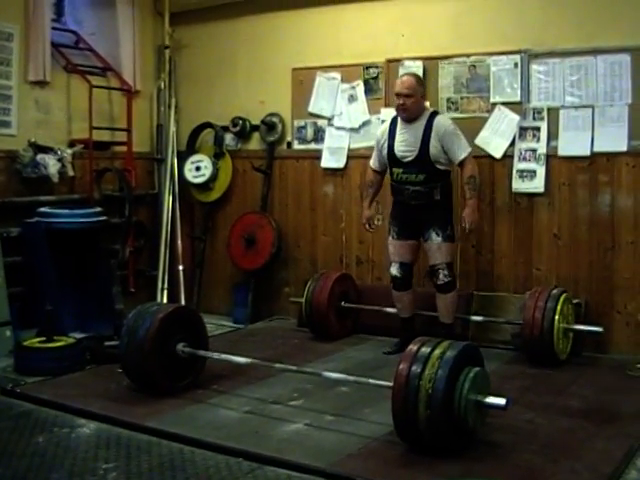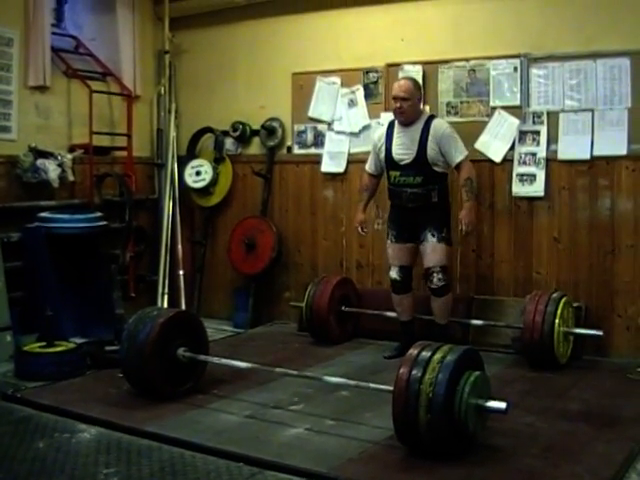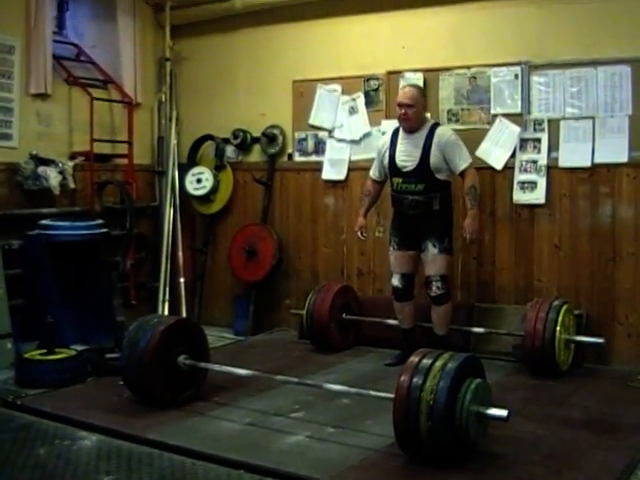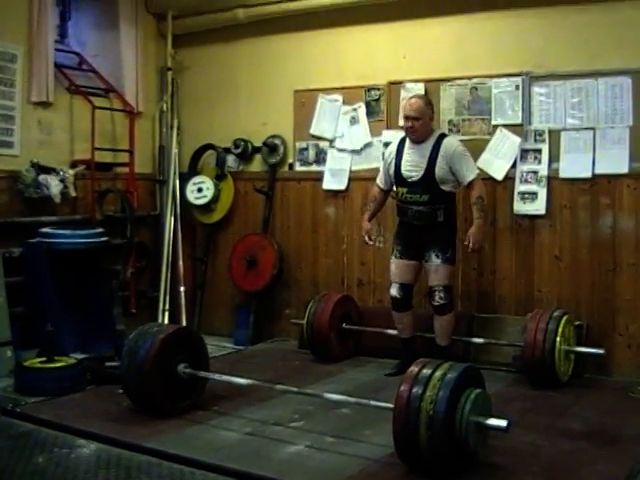
dt=0.2s
person 1, frame 1
left shoulder: (441, 126)
right shoulder: (386, 130)
left elbow: (467, 163)
right elbow: (375, 171)
left wrist: (471, 203)
right wrist: (367, 205)
left hip: (436, 211)
right hip: (402, 210)
left knee: (442, 274)
right knee: (399, 274)
left ankle: (446, 339)
right ankle: (407, 335)
person 1, frame 2
left shoulder: (438, 129)
right shoulder: (383, 134)
left elbow: (464, 166)
right elbow: (371, 175)
left wrist: (468, 205)
right wrist: (361, 208)
left hip: (433, 214)
right hip: (399, 214)
left knee: (436, 277)
right knee: (398, 278)
left ankle: (440, 339)
right ankle: (408, 338)
person 1, frame 3
left shoulder: (443, 136)
right shoulder: (388, 140)
left elbow: (468, 174)
right elbow: (375, 181)
left wrist: (472, 213)
right wrist: (362, 213)
left hip: (435, 221)
right hip: (402, 220)
left knee: (436, 286)
right knee: (400, 285)
left ankle: (440, 350)
right ankle: (409, 346)
person 1, frame 4
left shoulder: (450, 147)
right shoulder: (394, 149)
left elbow: (475, 185)
right elbow: (381, 188)
left wrist: (477, 224)
right wrist: (367, 218)
left hip: (438, 232)
right hip: (406, 231)
left knee: (439, 296)
right knee: (398, 294)
left ankle: (442, 360)
right ankle: (409, 355)
